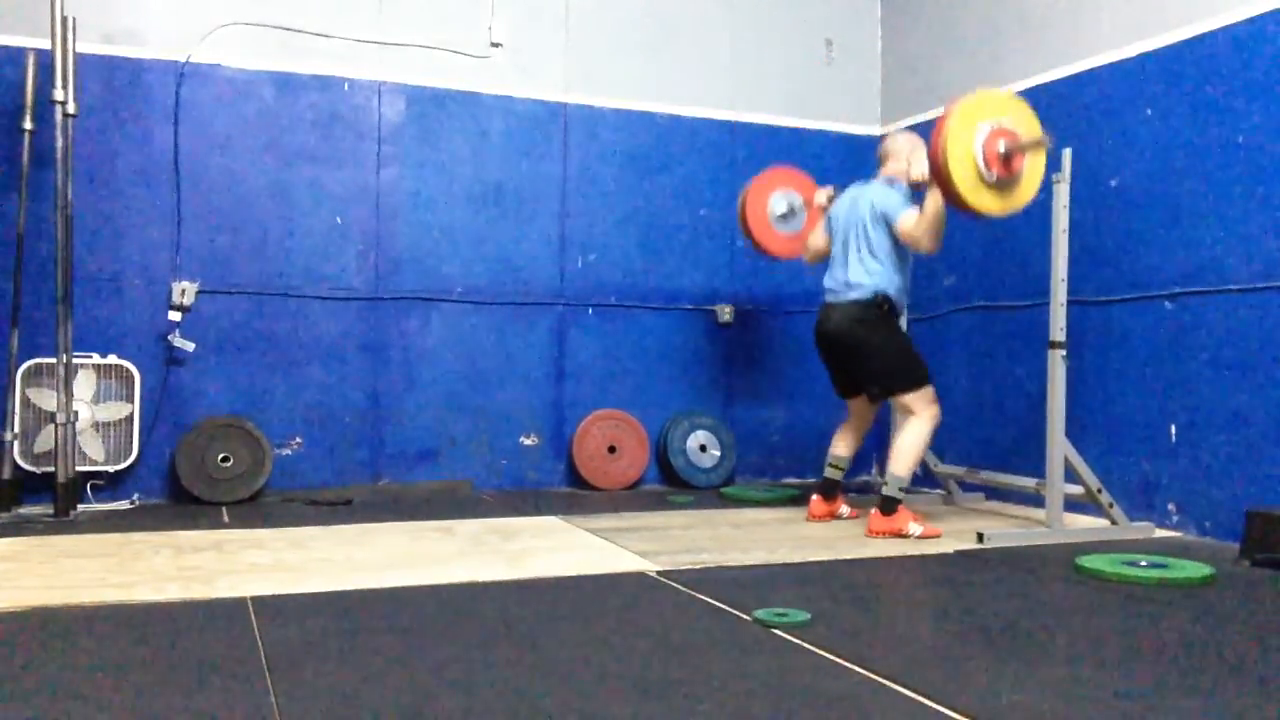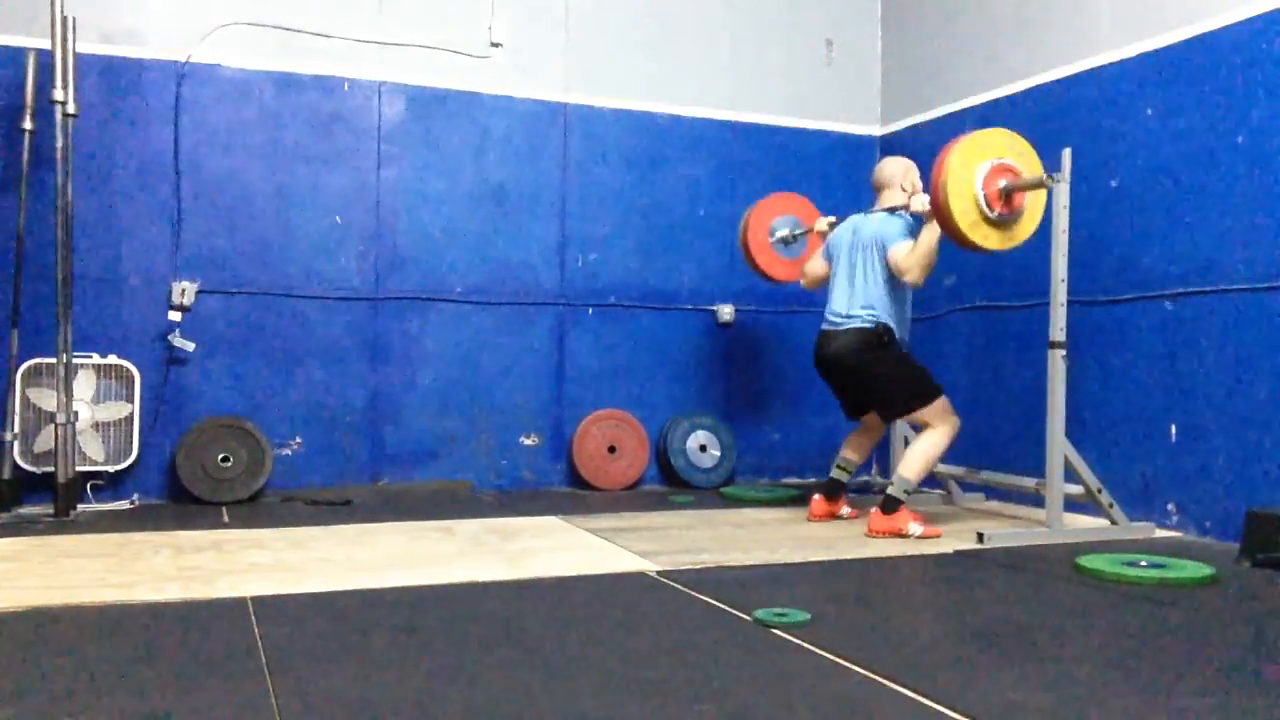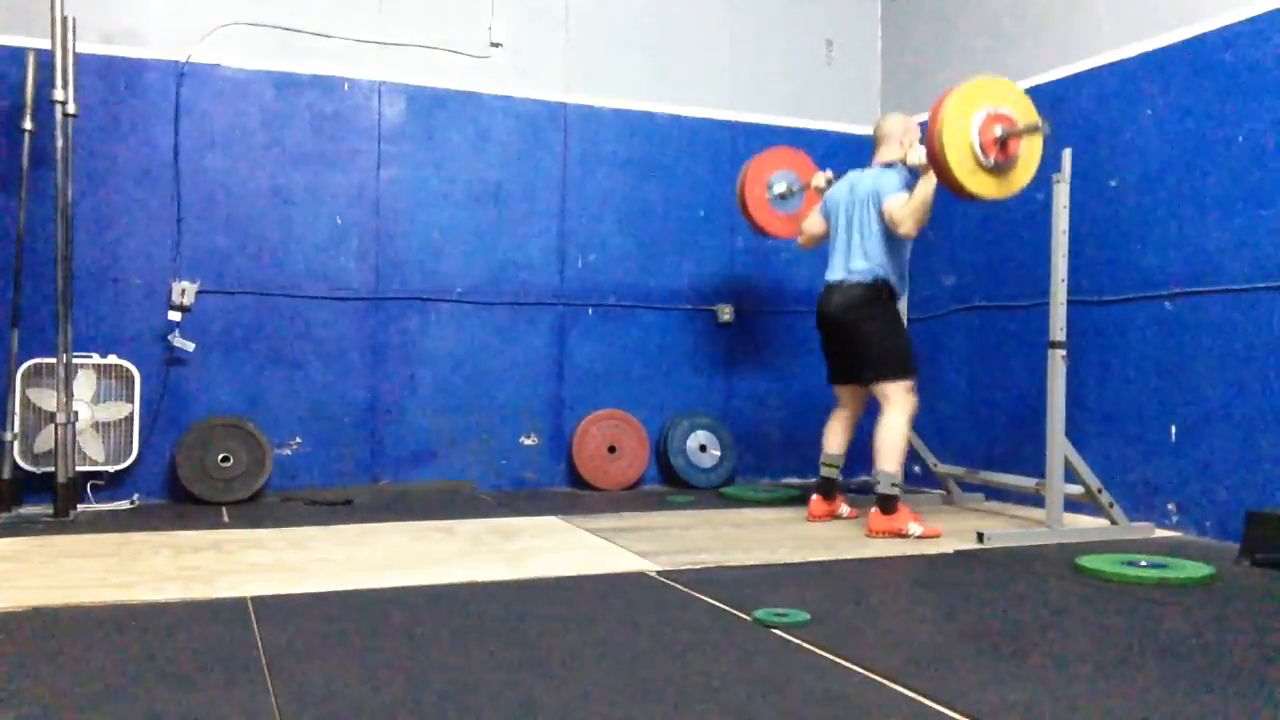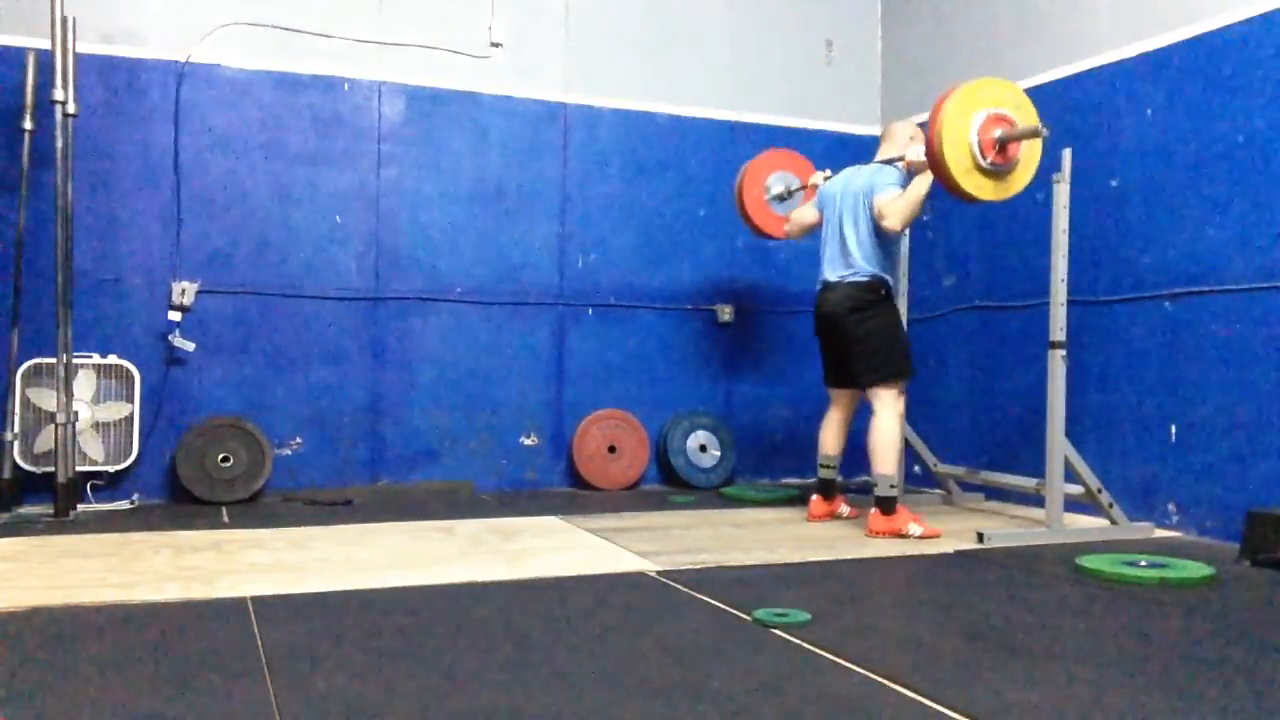
dt=0.3s
person 1, frame 1
left shoulder: (849, 198)
right shoulder: (893, 195)
left elbow: (813, 252)
right elbow: (925, 240)
left wrist: (822, 210)
right wrist: (936, 185)
left hip: (831, 320)
right hip: (865, 317)
left knee: (862, 412)
right knee: (923, 410)
left ankle: (825, 497)
right ankle: (889, 511)
person 1, frame 2
left shoulder: (848, 227)
right shoulder: (895, 225)
left elbow: (809, 278)
right elbow: (912, 273)
left wrist: (822, 238)
right wrist: (934, 221)
left hip: (830, 346)
right hip: (866, 345)
left knee: (873, 424)
right knee: (943, 423)
left ankle: (827, 498)
right ankle: (890, 511)
person 1, frame 3
left shoulder: (844, 184)
right shoulder: (892, 178)
left elbow: (807, 237)
right elbow: (907, 223)
left wrist: (820, 193)
right wrist: (929, 173)
left hip: (834, 300)
right hip: (868, 299)
left knee: (847, 403)
right knee: (899, 402)
left ankle: (824, 496)
right ankle: (887, 511)
person 1, frame 4
left shoulder: (840, 179)
right shoulder: (888, 176)
left elbow: (793, 226)
right elbow: (892, 219)
left wrist: (816, 191)
right wrist: (925, 174)
left hip: (830, 299)
right hip: (865, 298)
left knee: (841, 403)
right knee: (889, 403)
left ankle: (824, 497)
right ankle: (887, 512)
